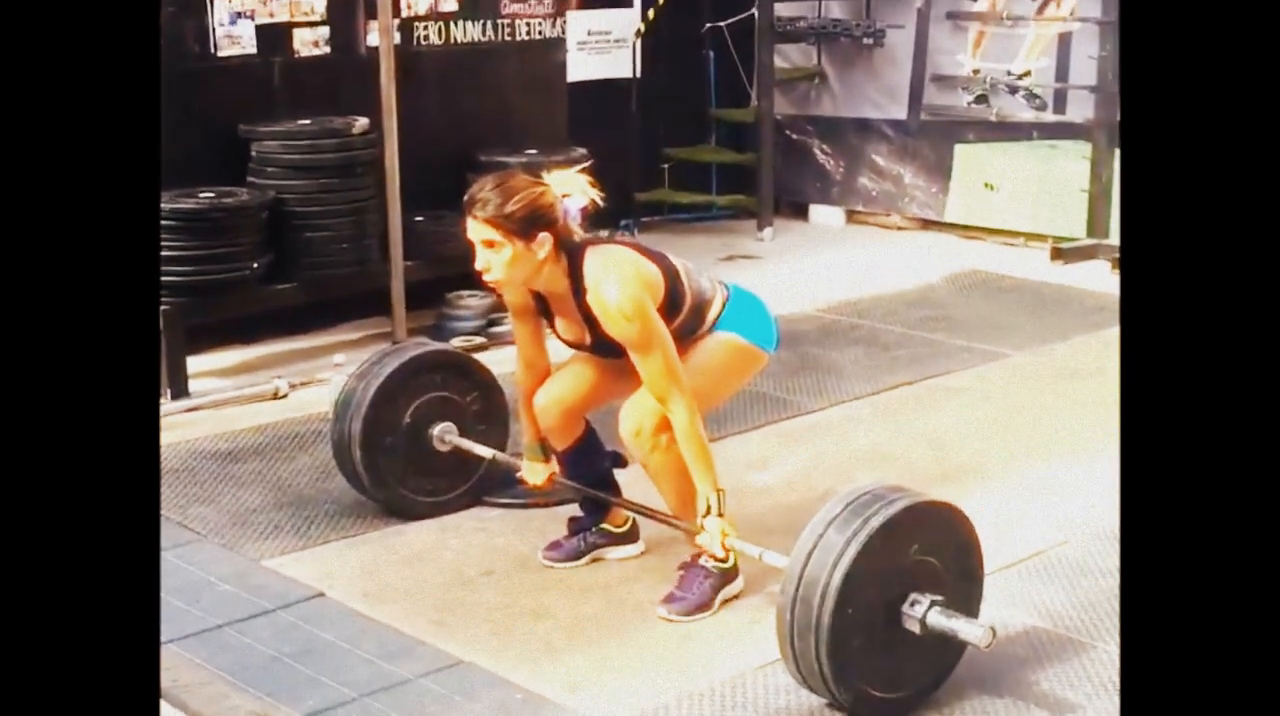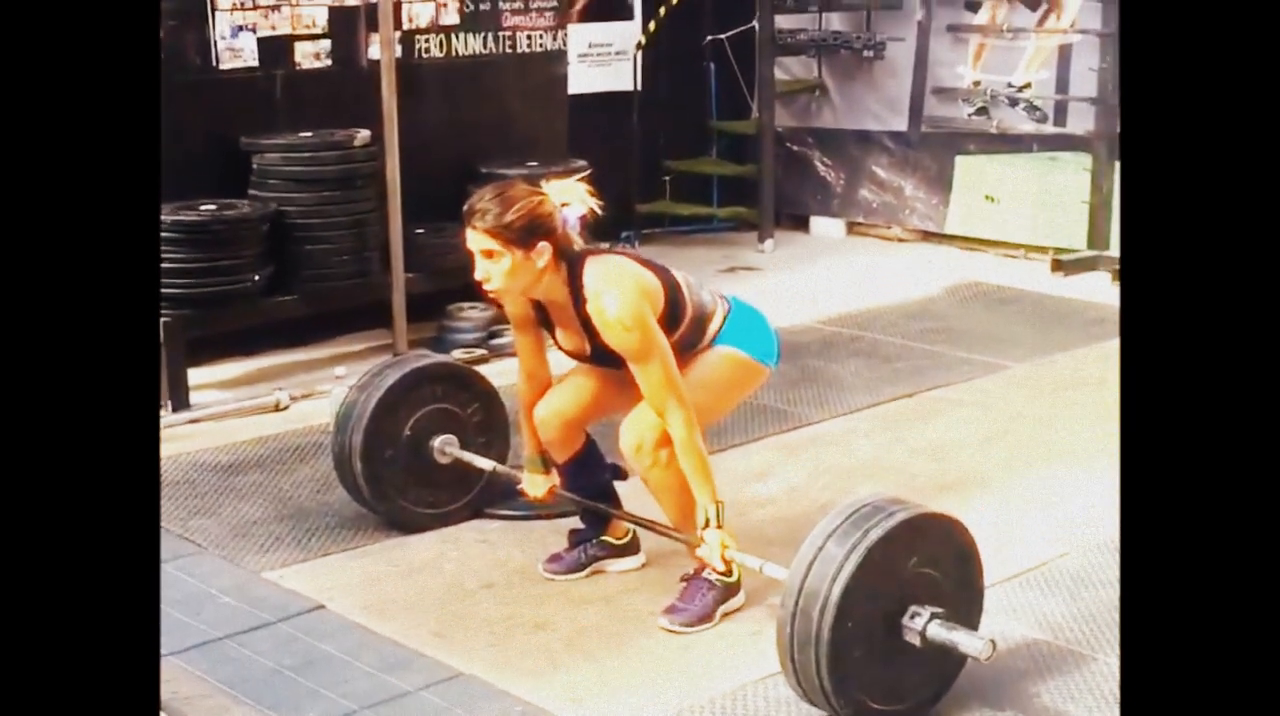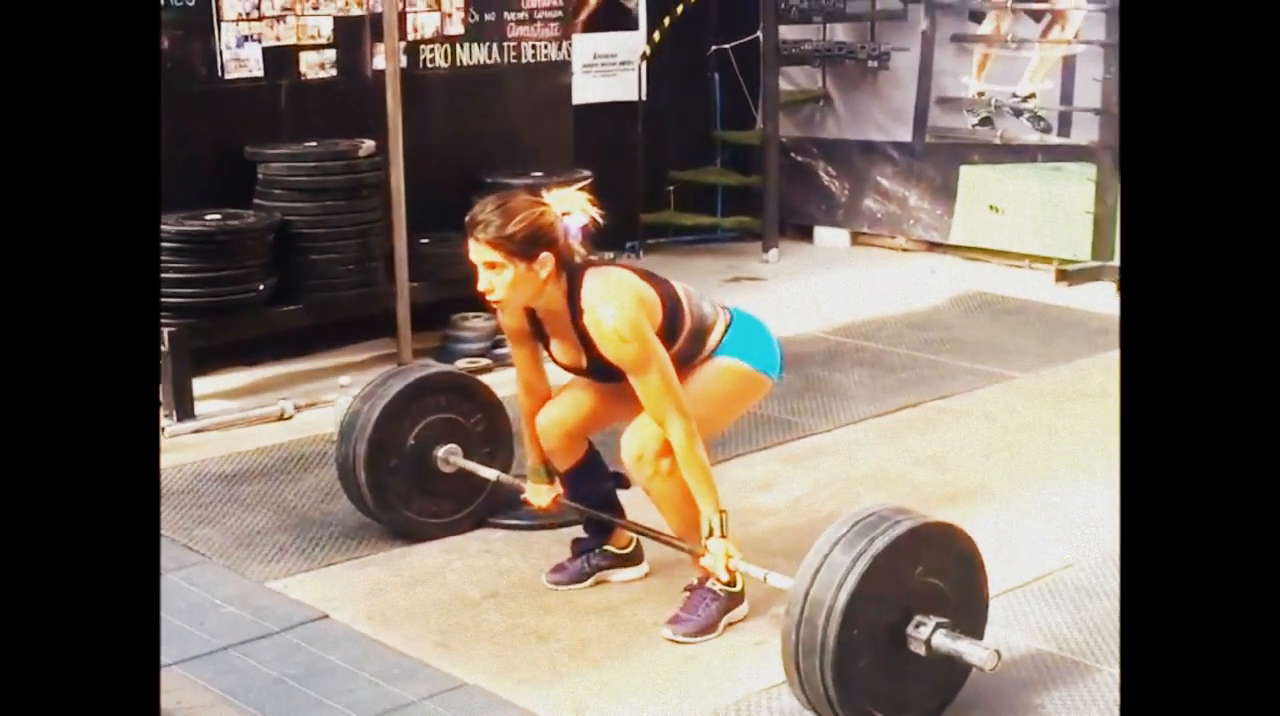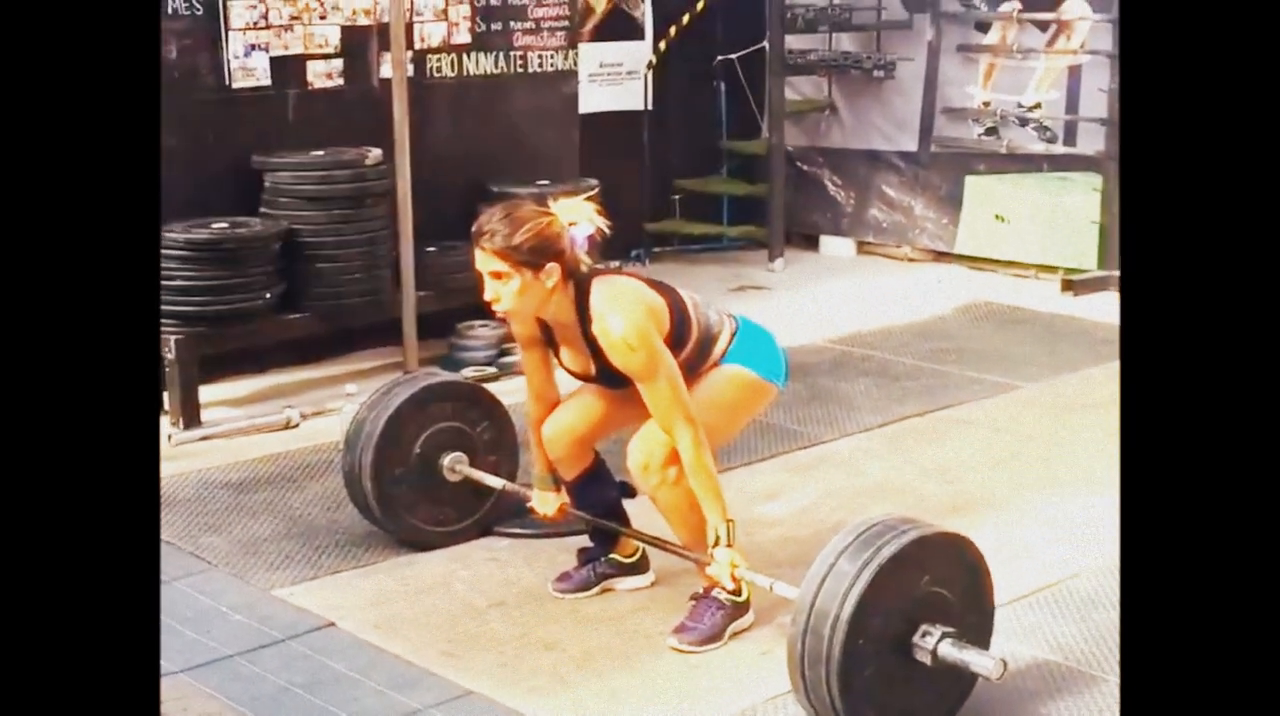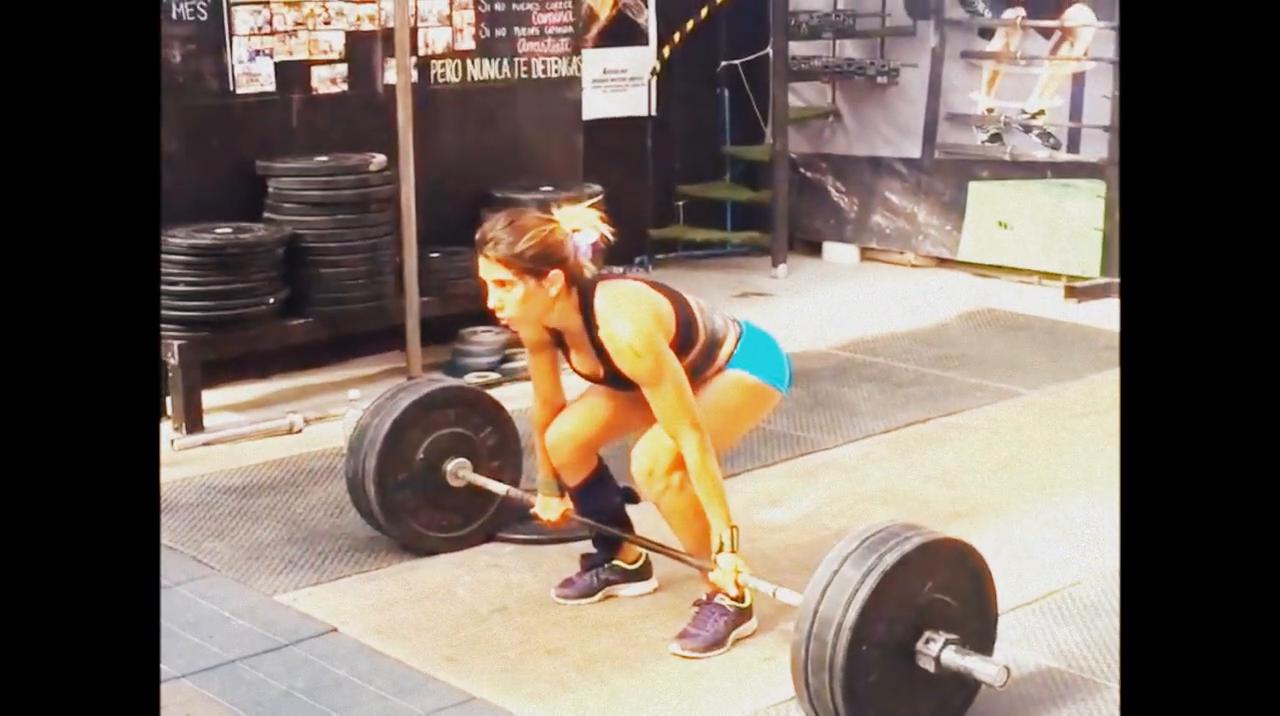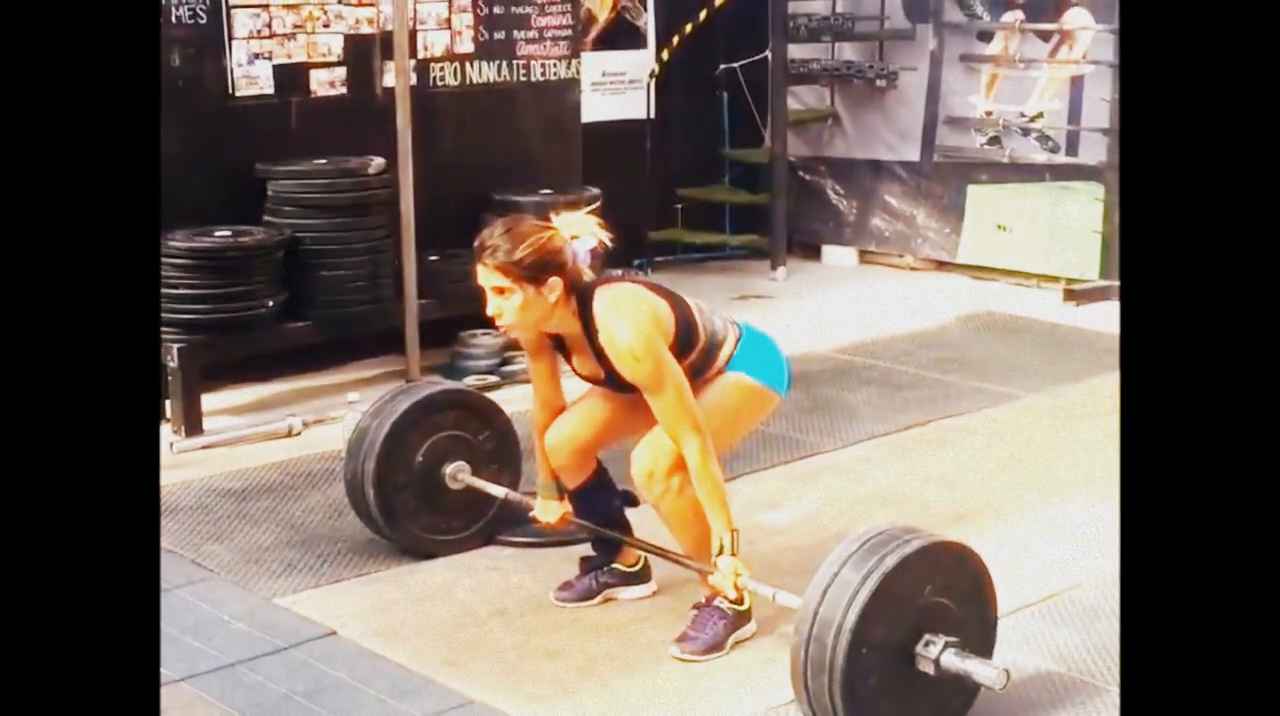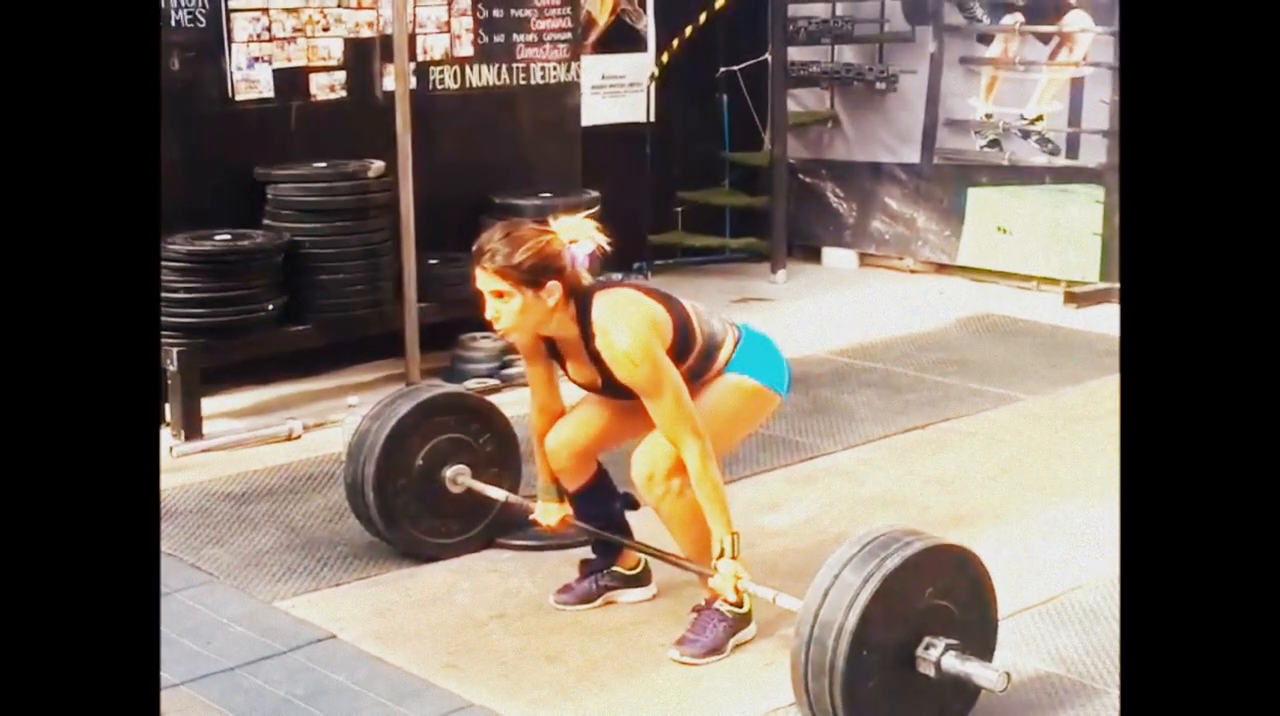
dt=0.3s
person 1, frame 1
left shoulder: (610, 291)
right shoulder: (521, 283)
left elbow: (678, 403)
right elbow: (531, 371)
left wrist: (711, 507)
right wrist: (534, 451)
left hip: (732, 326)
right hip: (667, 328)
left knee: (640, 422)
right knee: (552, 403)
left ankle: (716, 559)
right ankle: (610, 524)
person 1, frame 2
left shoulder: (610, 301)
right shoulder: (521, 292)
left elbow: (676, 414)
right elbow: (532, 381)
left wrist: (711, 519)
right wrist: (535, 463)
left hip: (733, 339)
right hip: (668, 341)
left knee: (641, 437)
right knee: (553, 417)
left ankle: (717, 572)
right ankle: (610, 536)
person 1, frame 3
left shoulder: (608, 313)
right shoulder: (517, 306)
left elbow: (677, 424)
right elbow: (533, 395)
left wrist: (715, 529)
right wrist: (538, 474)
left hip: (736, 350)
right hip: (668, 352)
left knee: (642, 448)
right knee: (555, 426)
left ankle: (721, 583)
right ankle: (615, 546)
person 1, frame 4
left shoulder: (616, 322)
right shoulder: (528, 313)
left elbow: (685, 432)
right elbow: (541, 403)
left wrist: (721, 538)
right wrist: (545, 483)
left hip: (740, 358)
right hip: (674, 360)
left knee: (649, 456)
right knee: (561, 434)
left ankle: (726, 591)
right ankle: (620, 554)
person 1, frame 5
left shoulder: (622, 326)
right shoulder: (535, 316)
left elbow: (690, 437)
right elbow: (546, 406)
left wrist: (725, 543)
right wrist: (549, 487)
left hip: (745, 363)
right hip: (679, 364)
left knee: (653, 462)
right knee: (565, 440)
left ankle: (729, 599)
right ankle: (623, 561)
person 1, frame 6
left shoulder: (622, 330)
right shoulder: (534, 318)
left elbow: (692, 440)
right elbow: (546, 408)
left wrist: (725, 547)
right wrist: (549, 490)
left hip: (743, 366)
right hip: (677, 366)
left knee: (653, 465)
right knee: (564, 442)
left ankle: (728, 600)
right ankle: (621, 563)
person 1, frame 7
left shoulder: (620, 336)
right shoulder: (530, 327)
left elbow: (692, 444)
right elbow: (546, 414)
left wrist: (726, 550)
right wrist: (549, 492)
left hip: (745, 366)
right hip: (679, 369)
left knee: (653, 467)
right knee: (565, 446)
left ankle: (728, 604)
right ankle: (623, 567)
